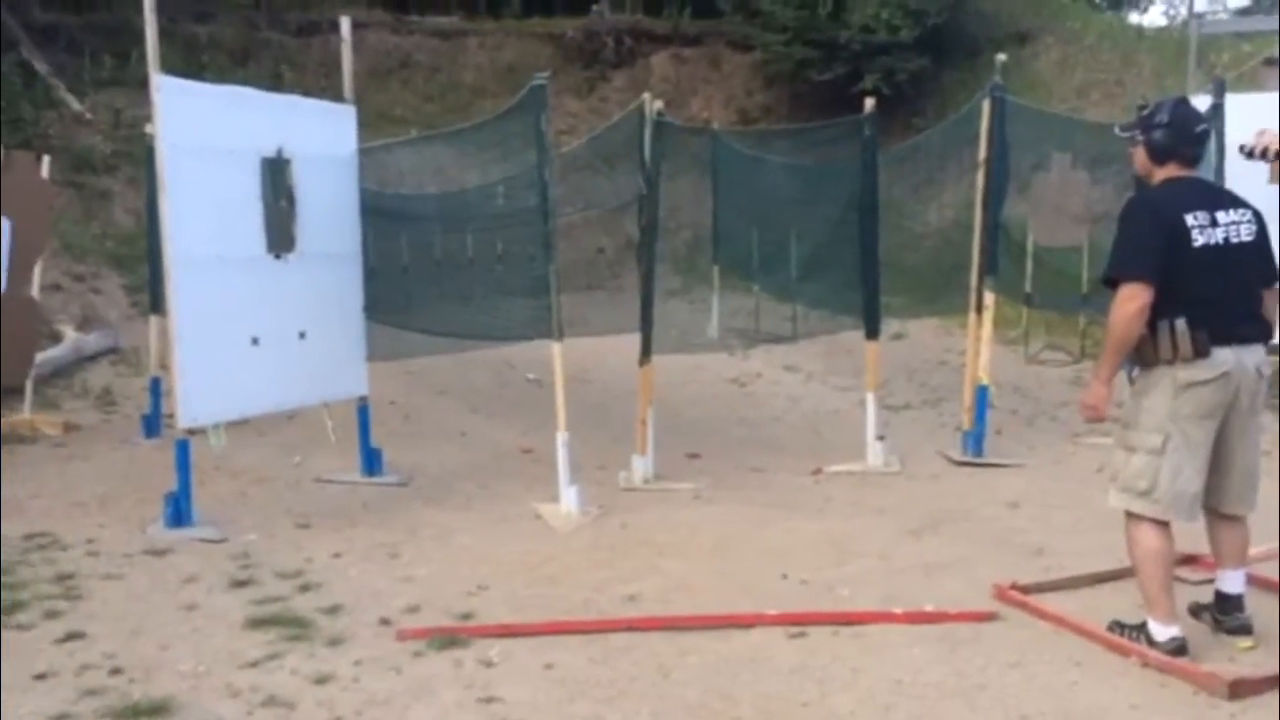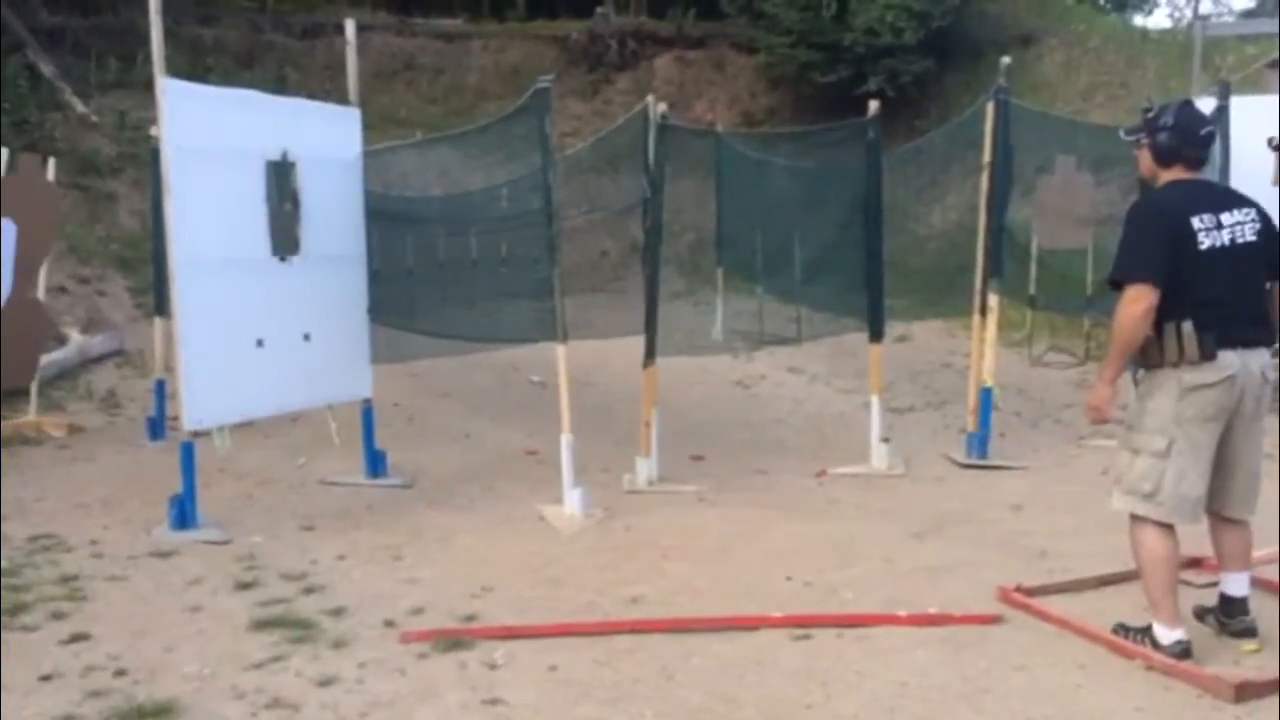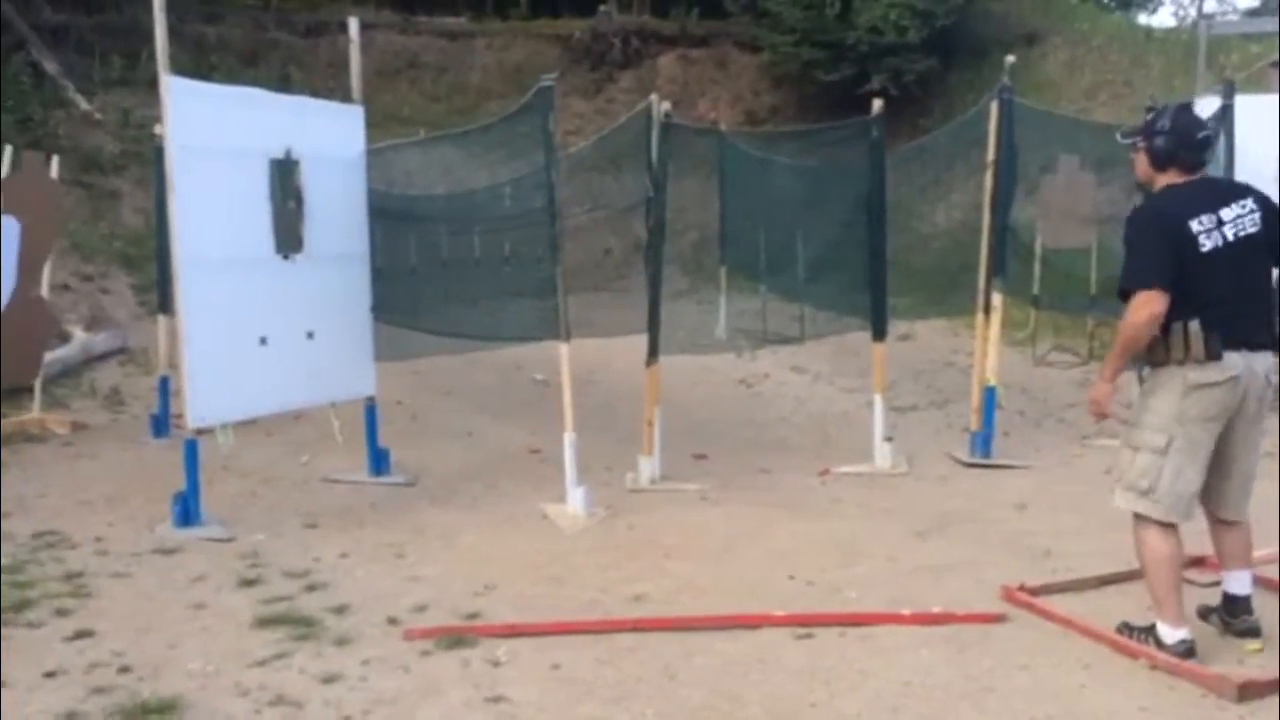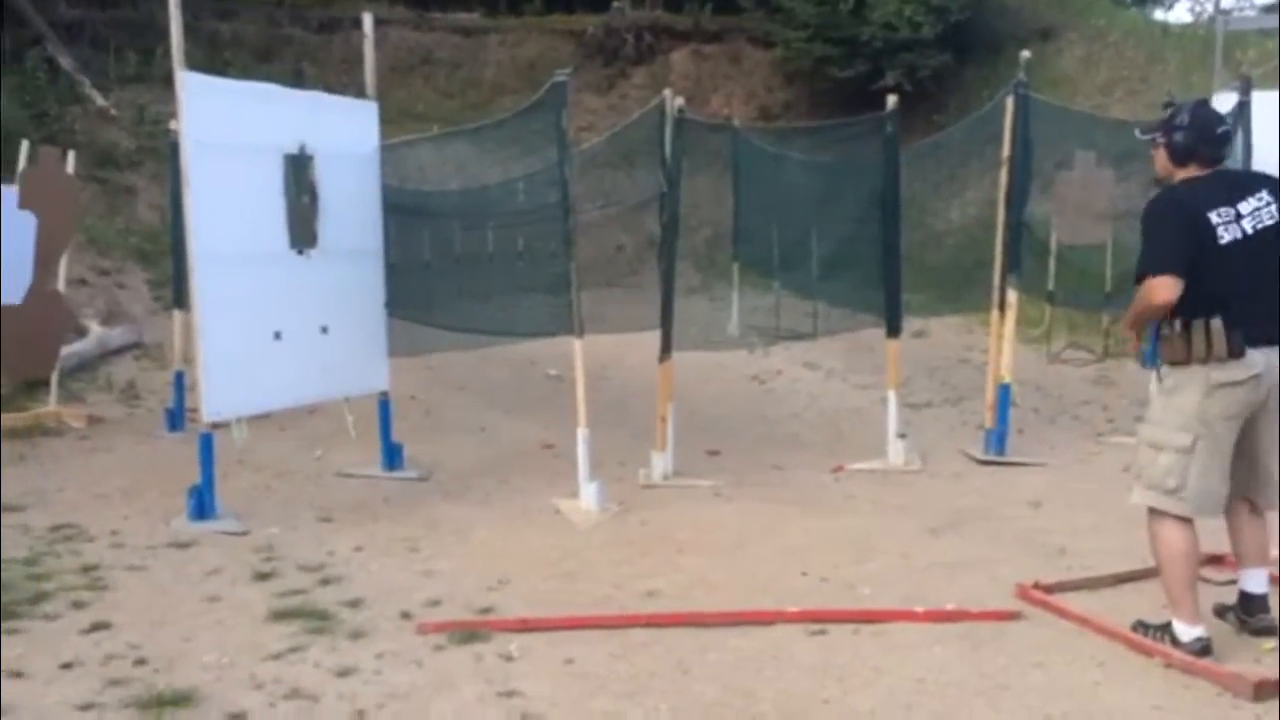
dt=0.2s
person 1, frame 1
left shoulder: (1149, 207)
left elbow: (1135, 301)
left wrist: (1102, 377)
left hip: (1183, 370)
left knee: (1145, 503)
right knee: (1228, 499)
left ankle: (1162, 630)
right ankle: (1230, 607)
person 1, frame 2
left shoulder: (1155, 210)
left elbow: (1140, 303)
left wrist: (1107, 378)
left hip: (1188, 373)
left knee: (1150, 506)
right knee: (1231, 501)
left ankle: (1166, 633)
person 1, frame 3
left shoulder: (1154, 216)
left elbow: (1148, 308)
left wrist: (1109, 372)
left hip: (1191, 372)
left knee: (1152, 504)
right knee: (1226, 502)
left ankle: (1171, 631)
person 1, frame 4
left shoulder: (1172, 206)
left elbow: (1163, 292)
left wrist: (1134, 321)
left hip: (1206, 368)
left knee: (1168, 500)
left ankle: (1187, 630)
